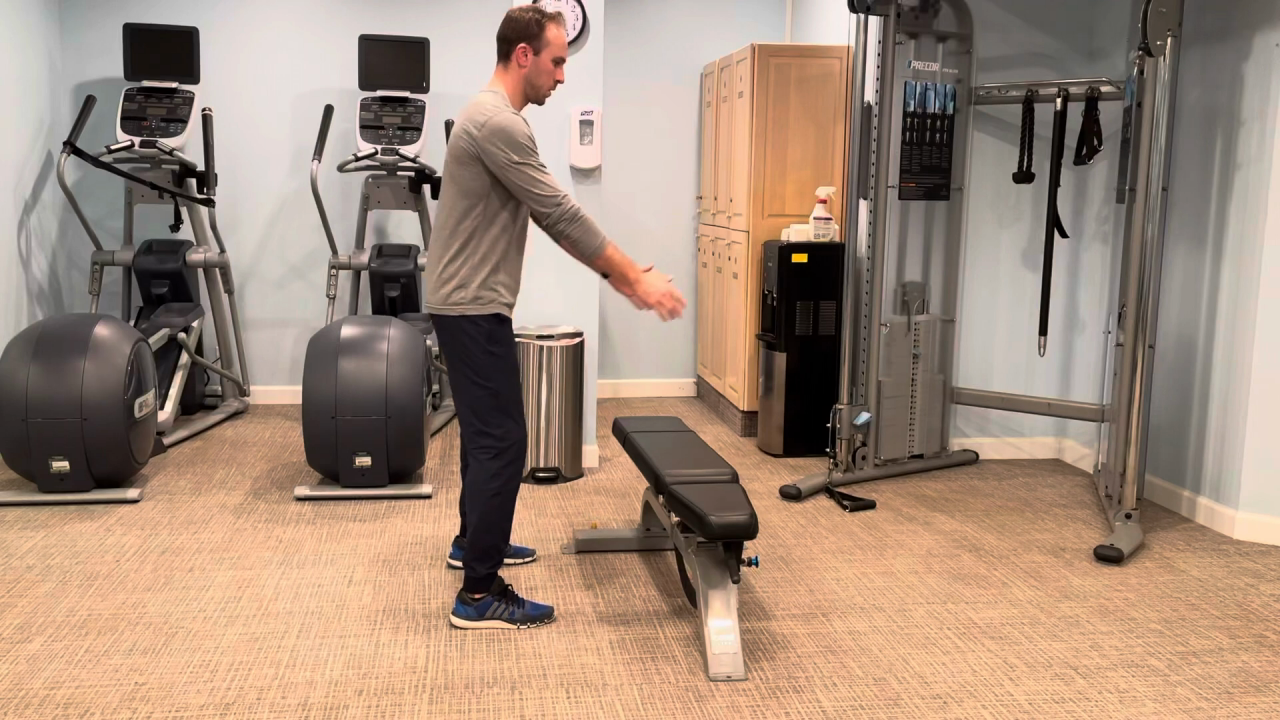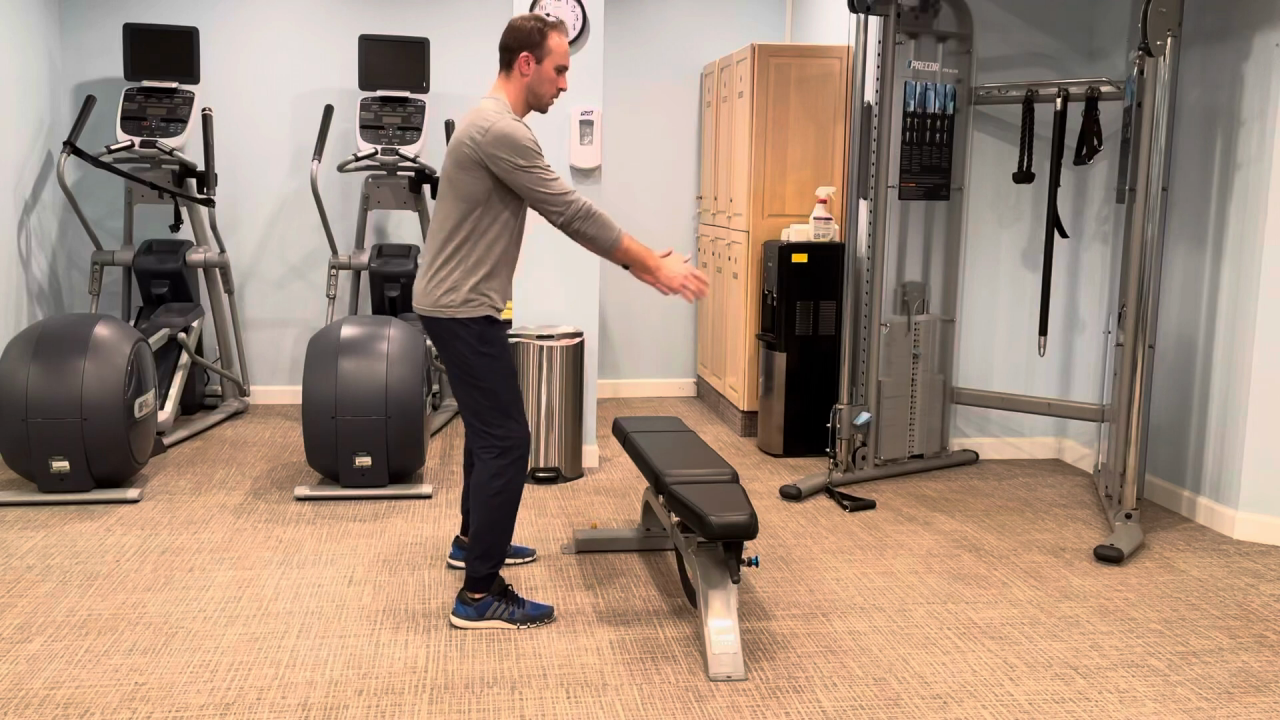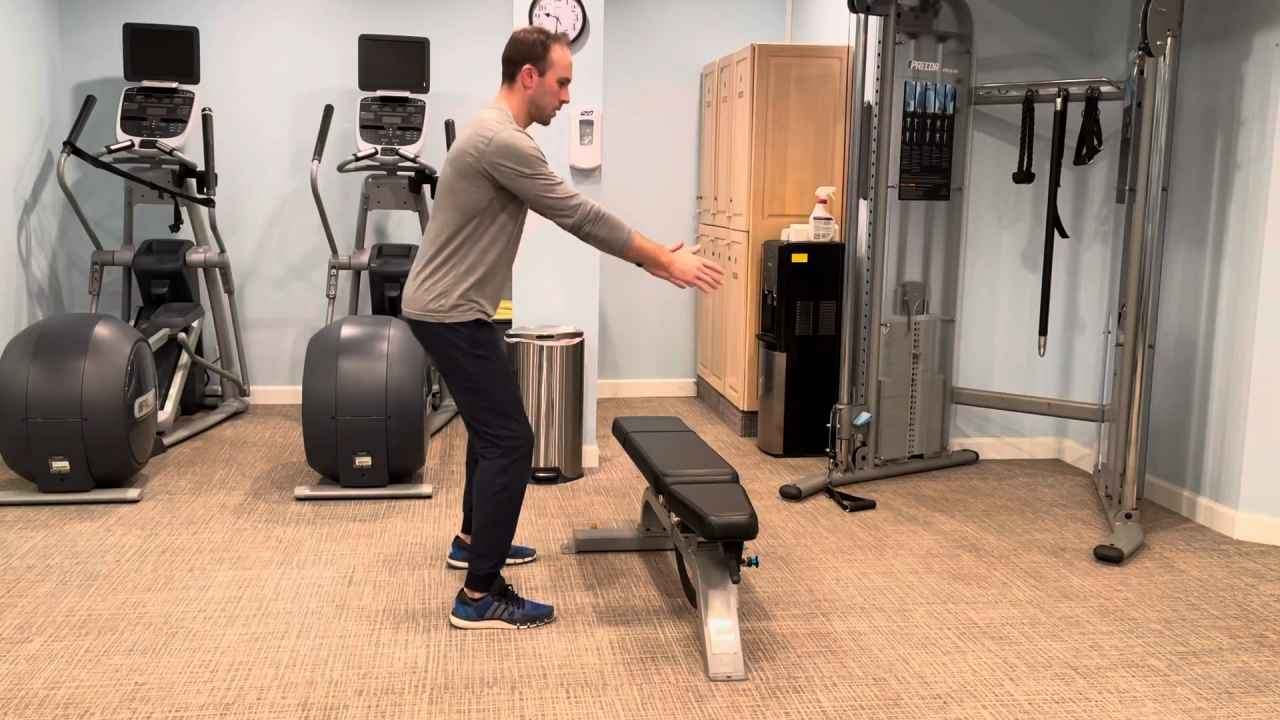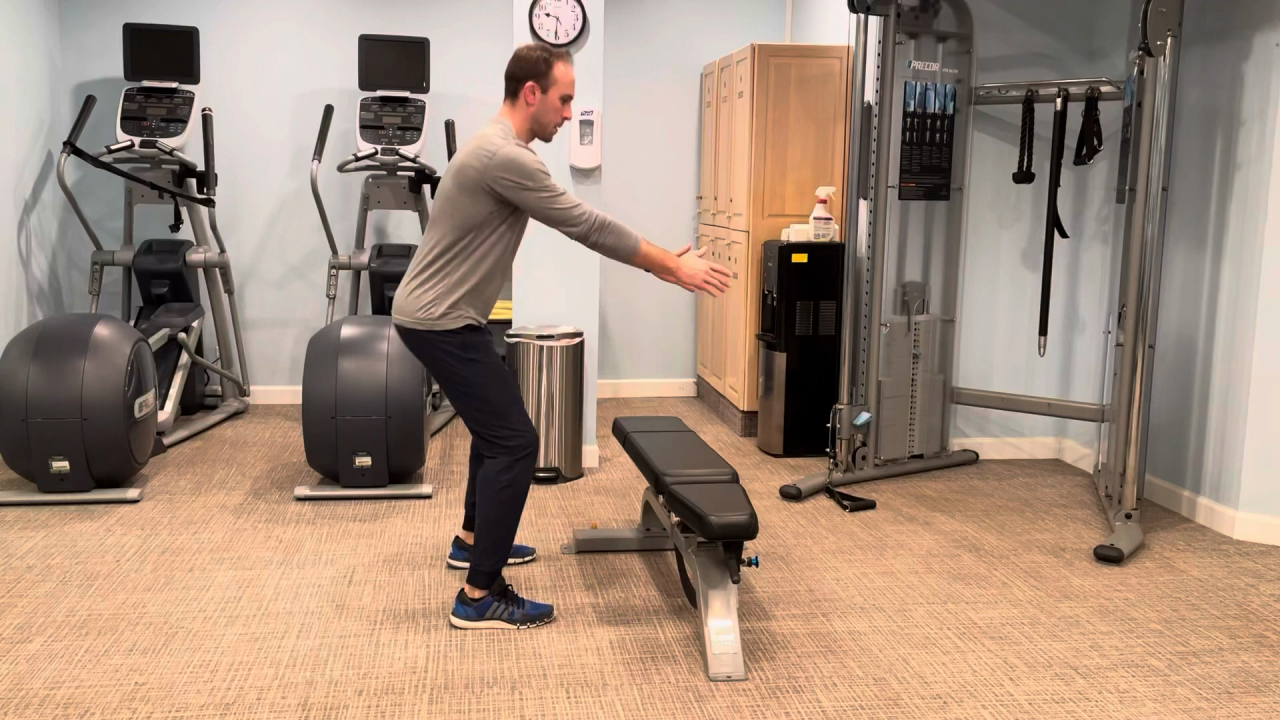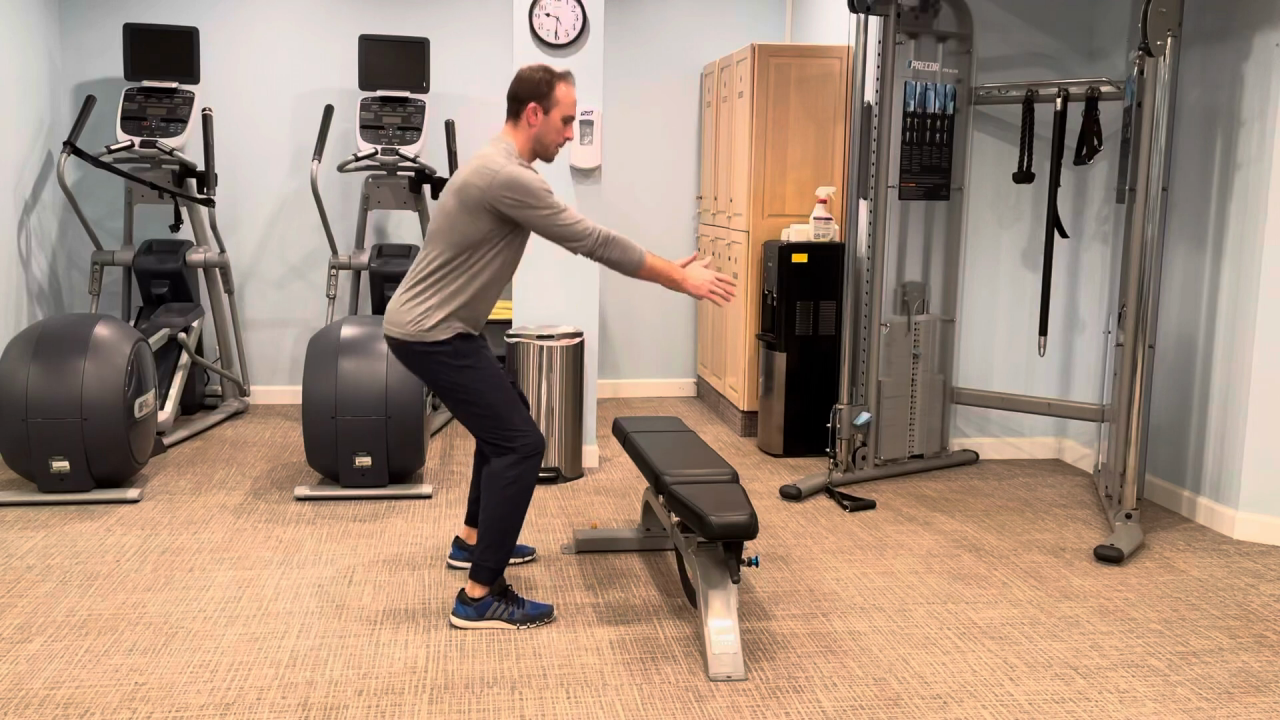
dt=0.1s
person 1, frame 1
left shoulder: (492, 115)
right shoulder: (498, 121)
left elbow: (545, 217)
right elbow: (561, 215)
left wrist: (618, 274)
right wrist: (635, 278)
left hip: (468, 300)
right hip: (472, 307)
left knee: (487, 428)
right knee: (500, 437)
left ankle: (473, 539)
right ankle: (479, 595)
person 1, frame 2
left shoulder: (496, 123)
right shoulder: (499, 130)
left elbow: (566, 212)
right elbow: (572, 213)
left wrist: (644, 261)
right wrist: (653, 266)
left hip: (456, 302)
right hip: (461, 309)
left knee: (491, 426)
right knee: (506, 439)
left ankle: (474, 540)
right ankle: (479, 597)
person 1, frame 3
left shoulder: (497, 133)
right shoulder: (502, 140)
left elbow: (573, 215)
right elbow: (580, 216)
left wrist: (655, 255)
right wrist: (667, 262)
left hip: (451, 306)
right hip: (453, 313)
left knee: (493, 427)
right knee: (509, 439)
left ankle: (473, 539)
right ankle: (479, 596)
person 1, frame 4
left shoulder: (501, 150)
right shoulder: (503, 156)
left elbow: (582, 222)
right elbow: (587, 225)
left wrist: (662, 259)
right wrist: (674, 268)
left hip: (440, 313)
right hip: (438, 320)
left knee: (498, 421)
right knee: (514, 440)
left ankle: (473, 537)
right ankle: (479, 597)
person 1, frame 5
left shoulder: (502, 167)
right shoulder: (505, 175)
left elbow: (583, 236)
right elbow: (590, 240)
left wrist: (664, 269)
right wrist: (678, 278)
left hip: (436, 324)
right hip: (432, 332)
left knee: (503, 423)
right knee: (519, 442)
left ankle: (473, 537)
right ankle: (480, 596)
